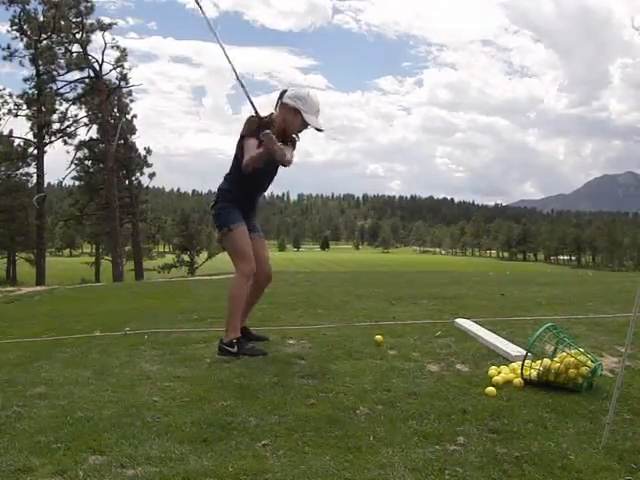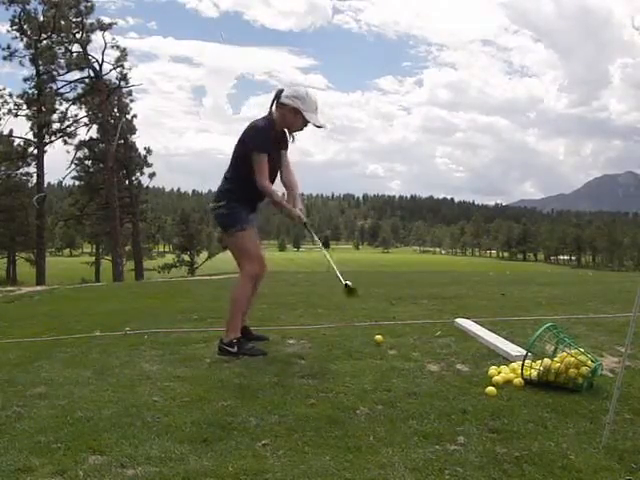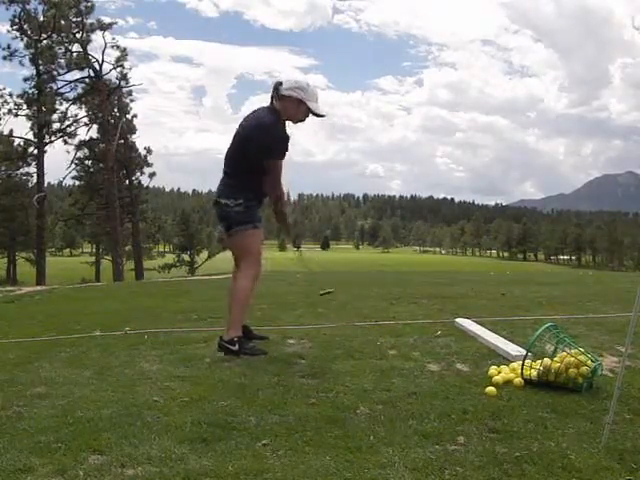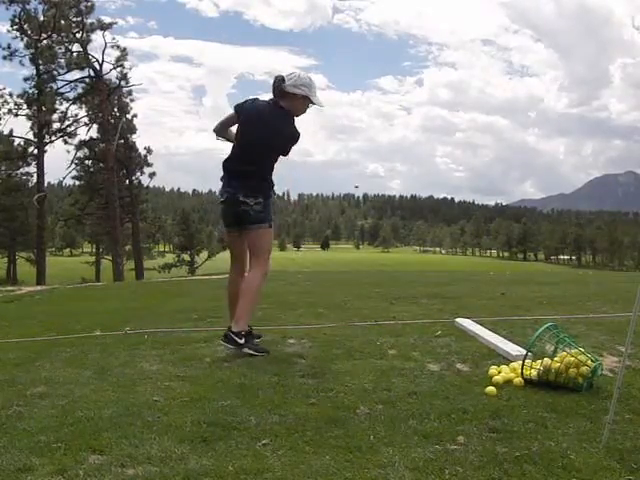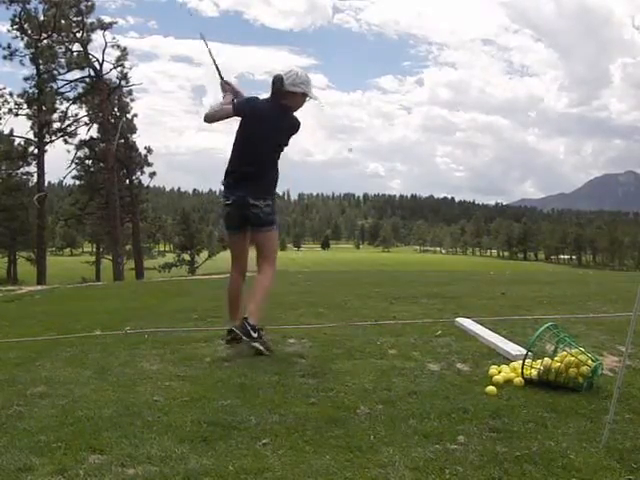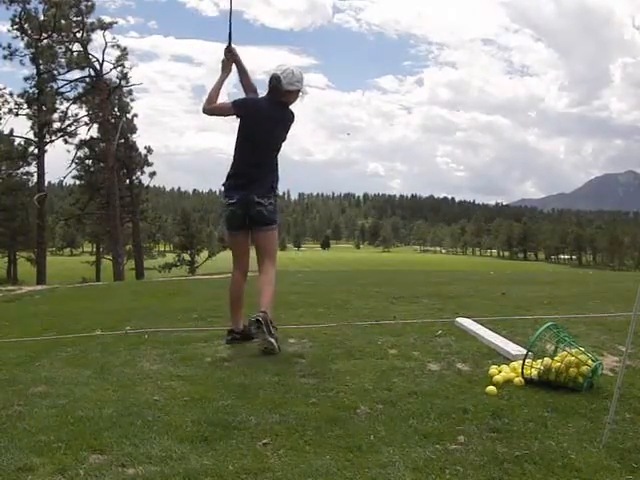
dt=0.3s
person 1, frame 1
left shoulder: (288, 138)
right shoulder: (256, 124)
left elbow: (286, 159)
right elbow: (247, 164)
left wrist: (278, 151)
right wrist: (264, 152)
left hip: (247, 210)
right hip: (228, 205)
left knee: (264, 274)
right knee: (247, 269)
left ankle: (239, 327)
right ankle: (229, 340)
person 1, frame 2
left shoulder: (280, 136)
right shoulder: (260, 130)
left elbow: (287, 173)
right elbow: (262, 182)
left wrist: (297, 201)
right wrist: (287, 209)
left hip: (241, 207)
right hip: (231, 205)
left knee: (257, 269)
right knee: (251, 269)
left ankle: (238, 327)
right ankle: (230, 340)
person 1, frame 3
left shoulder: (259, 115)
right shoulder: (277, 134)
right elbow: (274, 184)
left wrist: (275, 210)
right wrist: (283, 219)
left hip: (225, 197)
right hip: (243, 201)
left knee: (243, 266)
right knee: (251, 269)
left ankle: (237, 327)
right ankle: (230, 338)
person 1, frame 4
left shoulder: (251, 106)
right shoulder: (290, 132)
left elbow: (219, 130)
left hip: (228, 194)
right hip: (255, 197)
left knee: (238, 265)
right knee: (259, 266)
left ankle: (237, 326)
right ankle: (237, 331)
person 1, frame 5
left shoulder: (253, 106)
right shoulder: (291, 124)
left elbow: (209, 117)
left wrist: (227, 97)
right wrist: (237, 95)
left hip: (233, 195)
right hip: (261, 198)
left knee: (238, 267)
right knee: (267, 266)
left ankle: (234, 327)
right ankle: (249, 321)
person 1, frame 6
left shoulder: (253, 107)
right shoulder: (287, 117)
left elbow: (208, 108)
left wrist: (224, 73)
right wrist: (239, 64)
left hip: (235, 195)
right hip: (263, 198)
left knee: (240, 266)
right knee: (267, 265)
left ankle: (236, 327)
right ankle: (264, 316)
